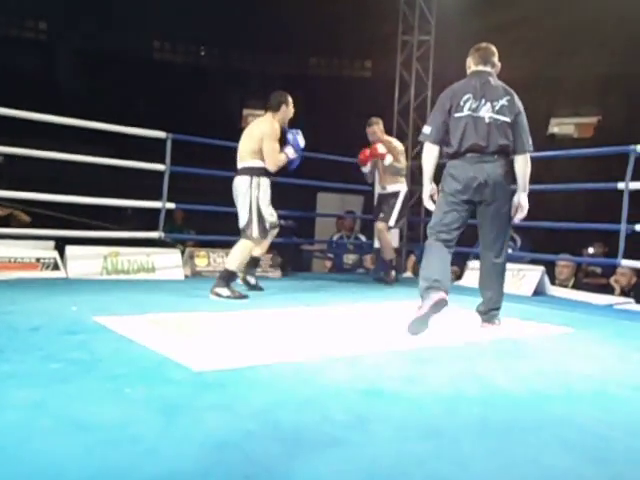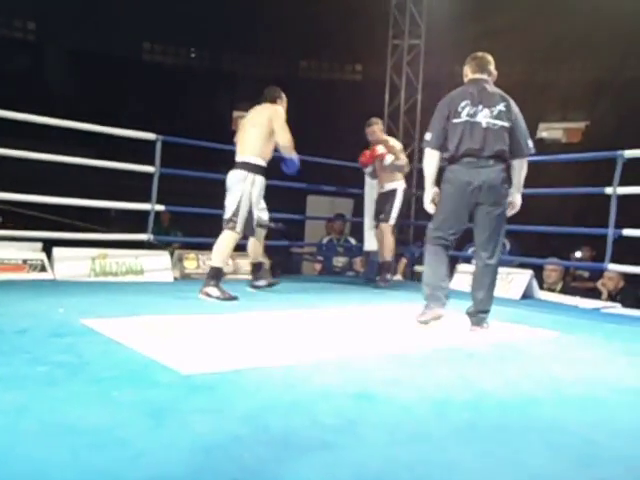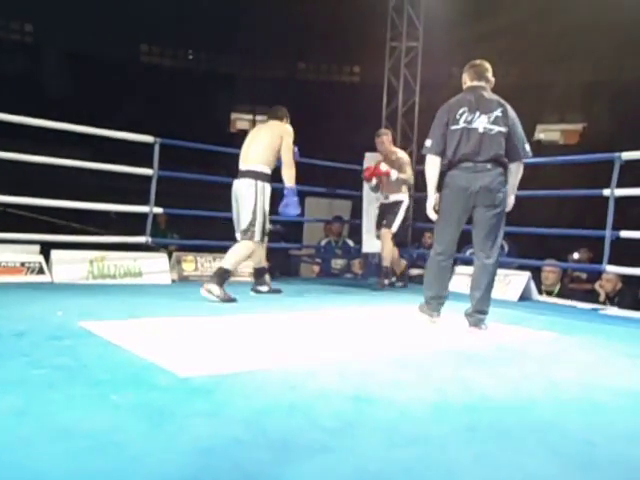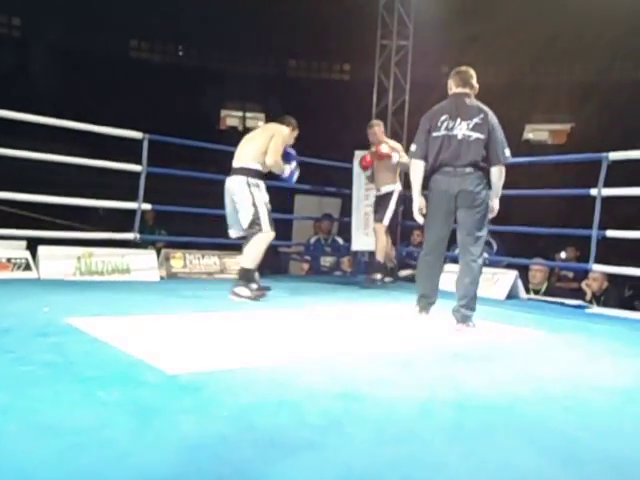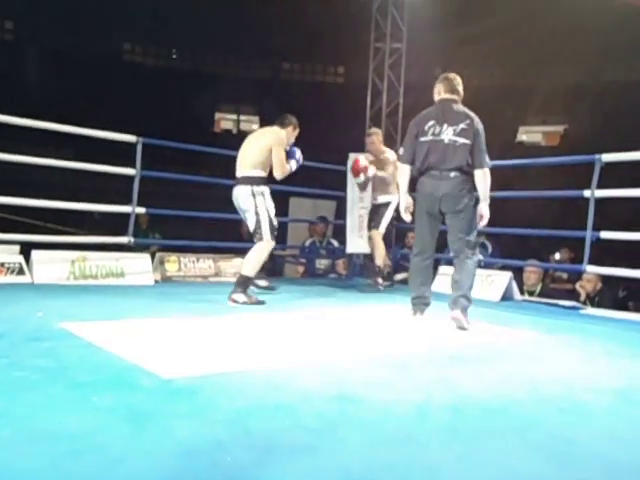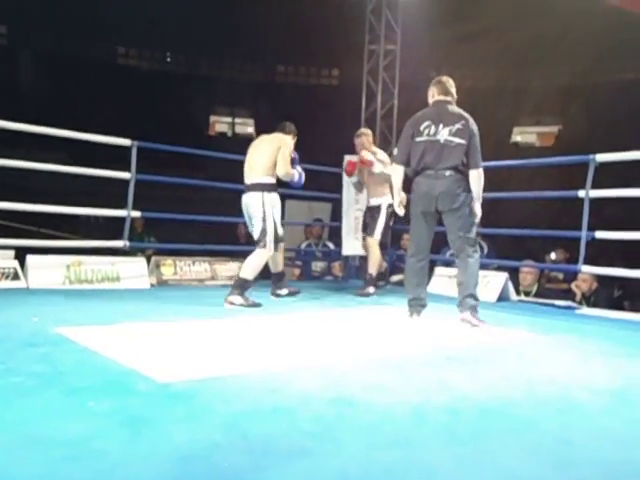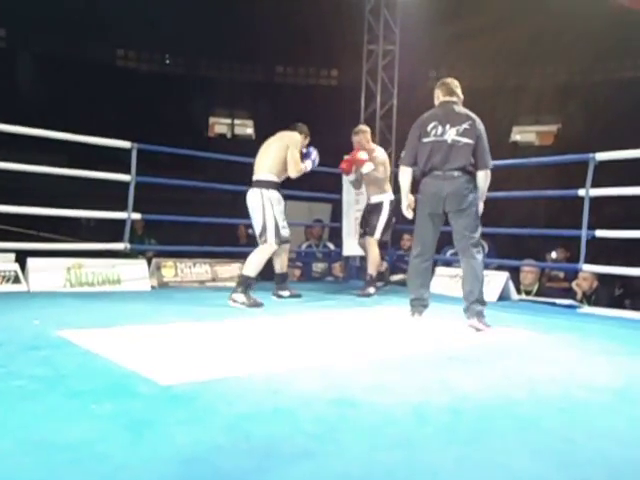
dt=0.2s
person 1, frame 1
left shoulder: (453, 92)
right shoulder: (510, 97)
left elbow: (432, 142)
right elbow: (522, 152)
left wrist: (427, 182)
right wrist: (522, 193)
left hip: (460, 171)
right hip: (496, 174)
left knee: (439, 237)
right knee: (493, 248)
left ankle: (434, 291)
right ankle: (490, 313)
person 1, frame 2
left shoulder: (452, 100)
right shoulder: (506, 103)
left elbow: (433, 148)
right elbow: (520, 155)
left wrist: (429, 185)
right wrist: (516, 191)
left hip: (459, 174)
right hip: (494, 176)
left knee: (438, 239)
right knee: (488, 251)
left ankle: (435, 302)
right ankle: (479, 316)
person 1, frame 3
left shoulder: (450, 107)
right shoulder: (504, 109)
left elbow: (433, 155)
right elbow: (517, 159)
left wrist: (431, 192)
right wrist: (511, 191)
left hip: (458, 179)
right hip: (492, 180)
left knee: (443, 246)
right knee: (486, 252)
left ankle: (433, 305)
right ankle: (477, 317)
person 1, frame 4
left shoulder: (434, 114)
right shoulder: (485, 115)
left elbow: (418, 159)
right elbow: (498, 163)
left wrist: (416, 196)
right wrist: (495, 195)
left hip: (441, 183)
right hip: (474, 184)
left knee: (433, 246)
right knee: (471, 251)
left ankle: (424, 303)
right ankle: (464, 313)
person 1, frame 5
left shoulder: (421, 119)
right shoulder: (471, 120)
left elbow: (405, 163)
right elbow: (481, 167)
left wrist: (403, 195)
right wrist: (484, 201)
left hip: (428, 186)
right hip: (459, 187)
left knee: (423, 248)
right knee: (465, 250)
left ankle: (419, 306)
right ankle: (459, 305)
person 1, frame 6
left shoulder: (417, 120)
right shoulder: (466, 121)
left elbow: (399, 162)
right elbow: (475, 167)
right wrist: (477, 200)
left hip: (423, 186)
right hip: (455, 187)
left knee: (418, 249)
right knee: (466, 248)
left ankle: (415, 307)
right ankle: (468, 305)
person 1, frame 7
left shoulder: (424, 121)
right shoulder: (473, 122)
left elbow: (406, 164)
right elbow: (483, 168)
left wrist: (405, 194)
right wrist: (480, 197)
left hip: (431, 187)
right hip: (462, 187)
left knee: (422, 249)
right knee: (471, 250)
left ankle: (417, 307)
right ankle: (475, 312)
person 2, frame 1
left shoulder: (261, 122)
right shoulder: (271, 125)
right elbow: (272, 164)
left wrist: (282, 148)
right wrist: (291, 150)
left hip: (250, 180)
right hip: (253, 181)
left knee: (272, 226)
right knee: (252, 236)
left ankle: (248, 271)
right ankle: (221, 284)
person 2, frame 2
left shoulder: (253, 112)
right shoulder: (275, 110)
left elbow: (238, 138)
right elbow: (285, 141)
right wrist: (292, 156)
left hip: (240, 173)
right hip: (250, 175)
left knee: (259, 227)
right knee: (234, 228)
left ankle: (257, 276)
right ankle: (210, 284)
person 2, frame 3
left shoulder: (258, 129)
right shoulder: (285, 128)
right elbow: (288, 160)
right wrist: (291, 190)
left hip: (241, 182)
right hip: (255, 184)
left knee: (257, 236)
right knee: (252, 240)
left ankle: (261, 281)
right ankle: (214, 283)
person 2, frame 4
left shoulder: (263, 131)
right shoulder: (281, 130)
right elbow: (271, 160)
left wrist: (281, 163)
right wrist: (286, 170)
left hip: (235, 180)
right hip: (247, 181)
left knee: (252, 233)
right knee: (265, 232)
left ankle: (251, 279)
right ankle: (241, 284)
person 2, frame 5
left shoulder: (262, 132)
right shoulder: (280, 134)
right elbow: (279, 173)
left wrist: (283, 155)
right wrist: (293, 163)
left hip: (242, 188)
right hip: (254, 189)
left knee: (267, 234)
right knee: (265, 240)
left ankle: (255, 277)
right ankle: (238, 291)
person 2, frame 6
left shoulder: (261, 140)
right shoulder: (285, 140)
right elbow: (283, 172)
left wrist: (287, 164)
right wrist: (295, 174)
left hip: (251, 195)
right hip: (264, 196)
left knee: (277, 241)
right knee: (266, 247)
left ankle: (279, 287)
right ankle: (235, 293)
person 2, frame 7
left shoulder: (278, 139)
right shoulder: (293, 138)
right elbow: (295, 172)
left wrist: (291, 166)
right wrist: (309, 162)
left hip: (264, 192)
right hip: (265, 192)
left knee: (283, 241)
right knee: (268, 244)
left ankle: (281, 288)
right ankle: (240, 291)
person 3, frame 1
left shoulder: (395, 146)
right shoulder: (371, 149)
left elbow: (402, 171)
right elbow: (370, 178)
left wrist: (386, 158)
right wrist: (364, 164)
left hip: (397, 192)
right hip: (383, 193)
left knee: (381, 227)
right knee: (380, 231)
left ankle: (389, 267)
right ankle: (388, 269)
person 3, frame 2
left shoulder: (393, 144)
right shoulder: (373, 148)
left elbow: (404, 168)
left wrist: (386, 157)
right wrist: (366, 164)
left hip: (395, 190)
right hip: (382, 191)
left knee: (385, 227)
right knee: (379, 231)
left ankle: (387, 271)
right ankle: (383, 268)
person 3, frame 3
left shoulder: (401, 157)
right shoulder: (380, 161)
left elbow: (409, 180)
right elbow: (376, 189)
left wrist: (391, 173)
right wrist: (370, 180)
left hip: (399, 201)
right hip: (385, 203)
left knee: (385, 234)
right knee: (387, 240)
left ankle: (384, 275)
right ankle: (402, 275)
person 3, frame 4
left shoulder: (393, 146)
right shoulder: (373, 152)
left elbow: (407, 164)
left wrist: (391, 156)
right wrist: (366, 169)
left hip: (392, 192)
right hip: (380, 194)
left knee: (379, 227)
right knee: (383, 234)
left ankle: (378, 270)
right ankle: (392, 270)
person 3, frame 5
left shoulder: (389, 156)
right shoulder: (371, 159)
left elbow: (389, 180)
right elbow: (363, 187)
left wrist: (370, 170)
right wrist: (359, 175)
left hip: (389, 202)
right hip: (376, 203)
left knee: (376, 235)
right knee: (375, 239)
left ankle: (378, 275)
right ankle: (385, 277)
person 3, frame 6
left shoulder: (380, 157)
right shoulder: (362, 159)
left elbow: (393, 177)
right elbow: (359, 187)
left wrist: (372, 164)
right wrist: (352, 174)
left hip: (383, 205)
right hip: (371, 205)
left knee: (372, 241)
right knee: (367, 243)
left ankle: (370, 284)
right ankle: (380, 275)
person 3, frame 7
left shoulder: (378, 154)
right shoulder: (360, 156)
left elbow: (381, 181)
right elbow: (357, 185)
left wrist: (366, 165)
right wrist: (348, 173)
left hip: (383, 202)
right hip: (372, 203)
left knee: (371, 241)
right knee: (364, 241)
left ankle: (370, 284)
right ankle: (377, 273)
